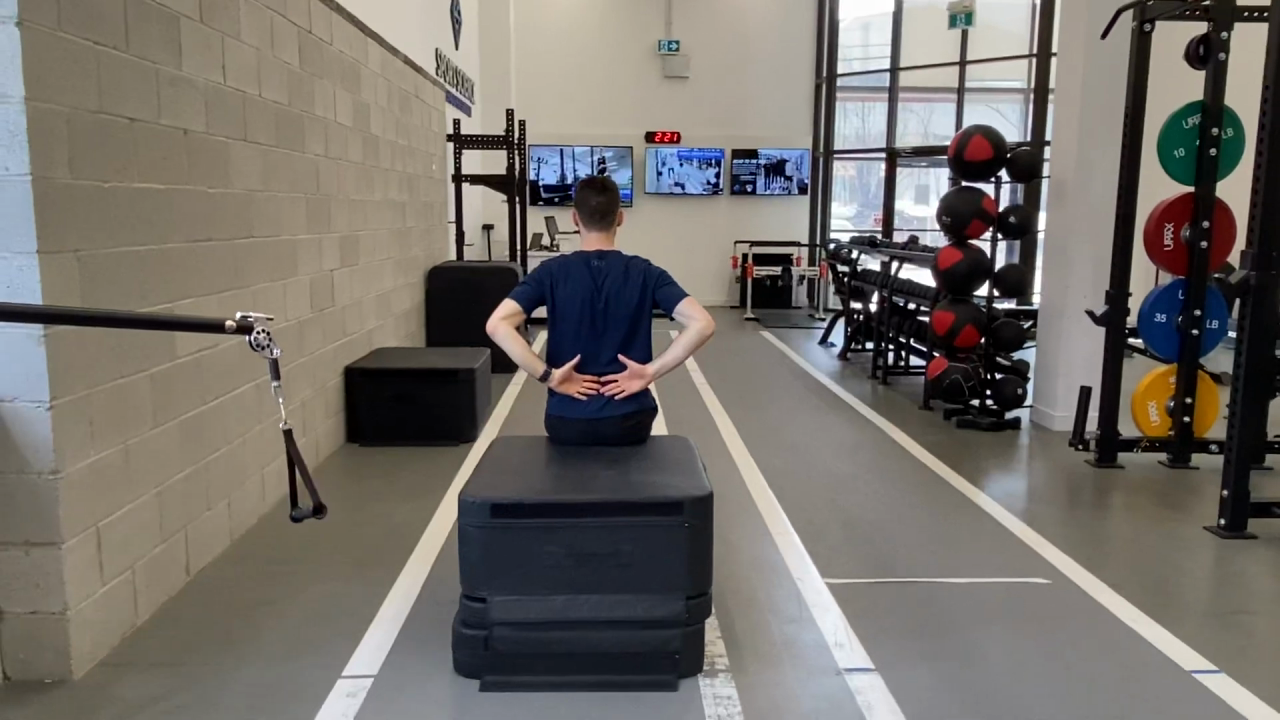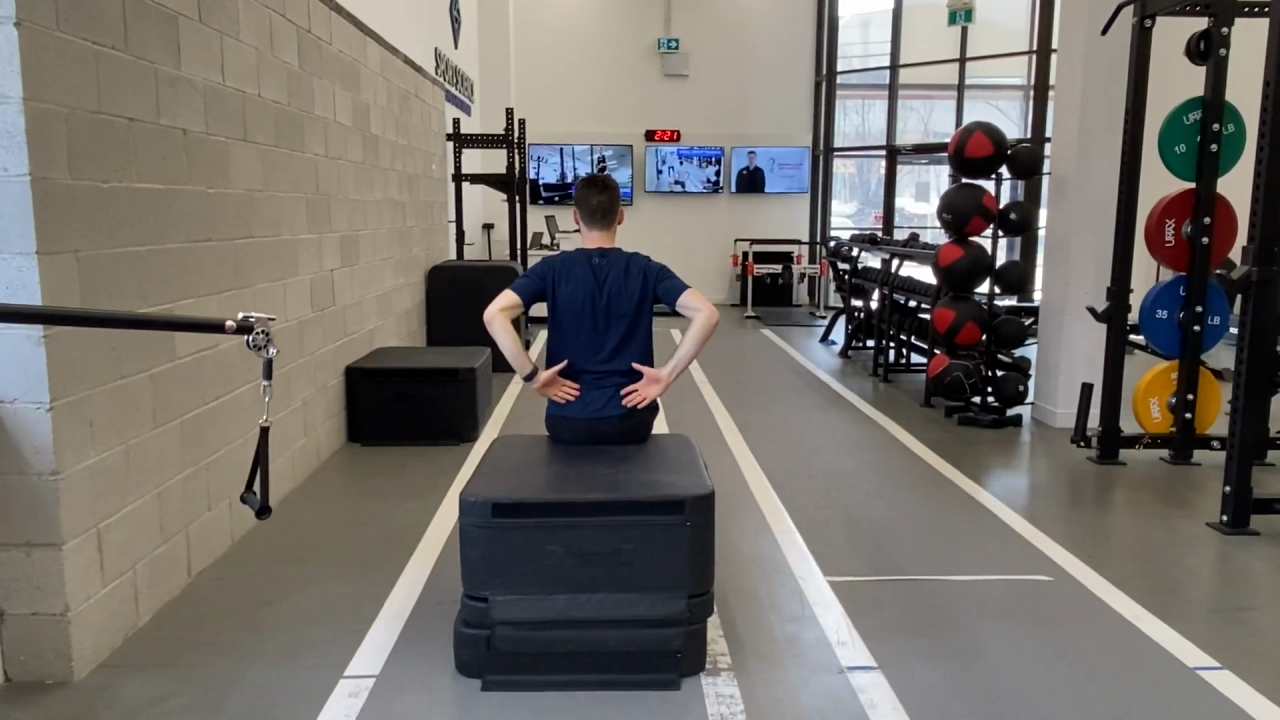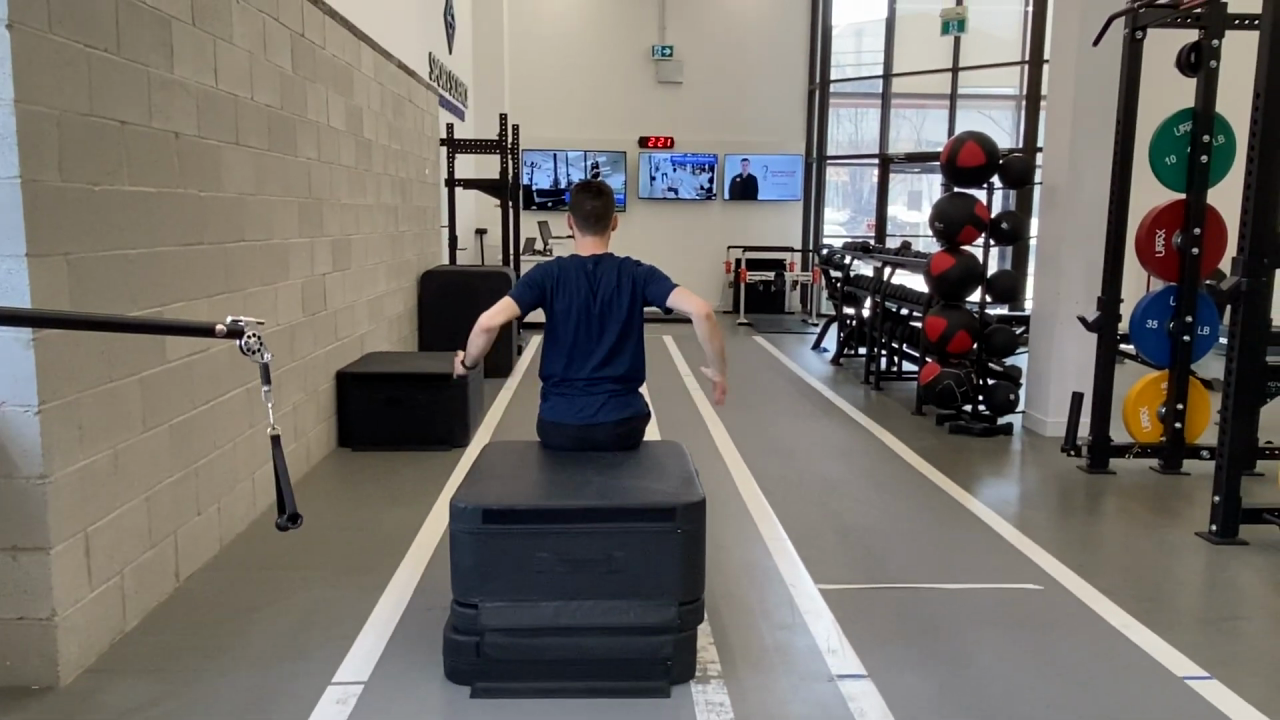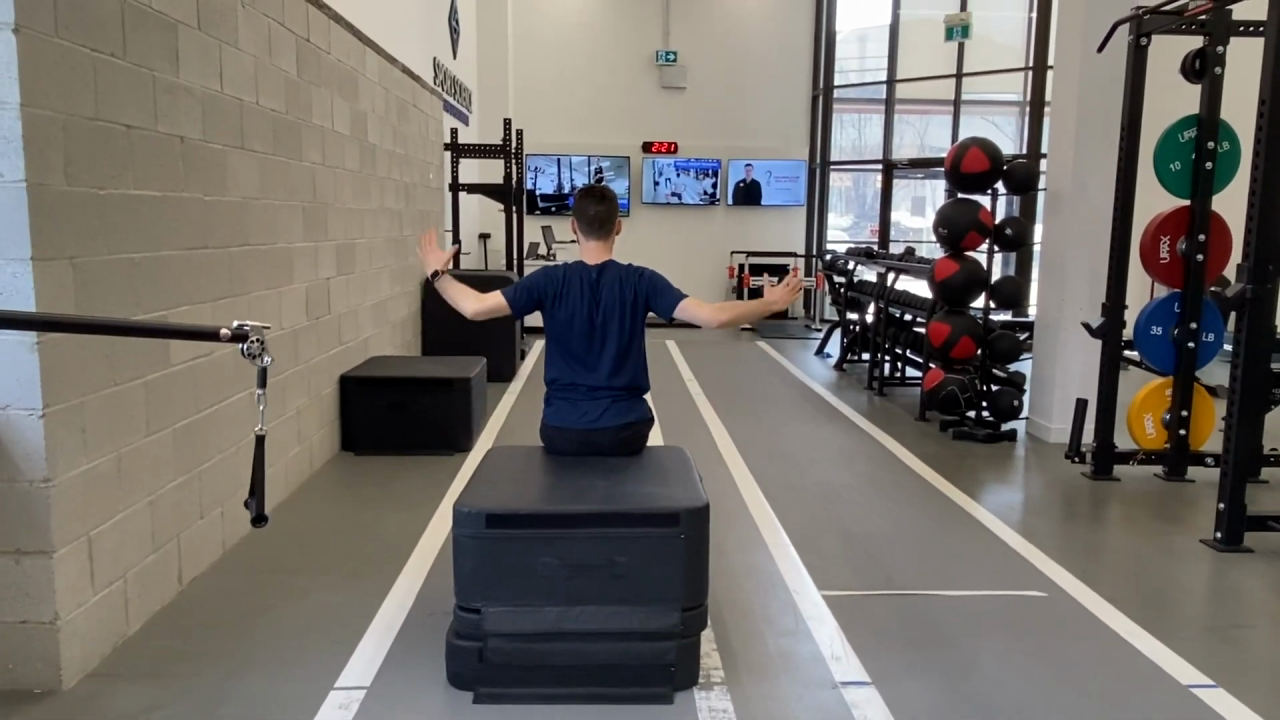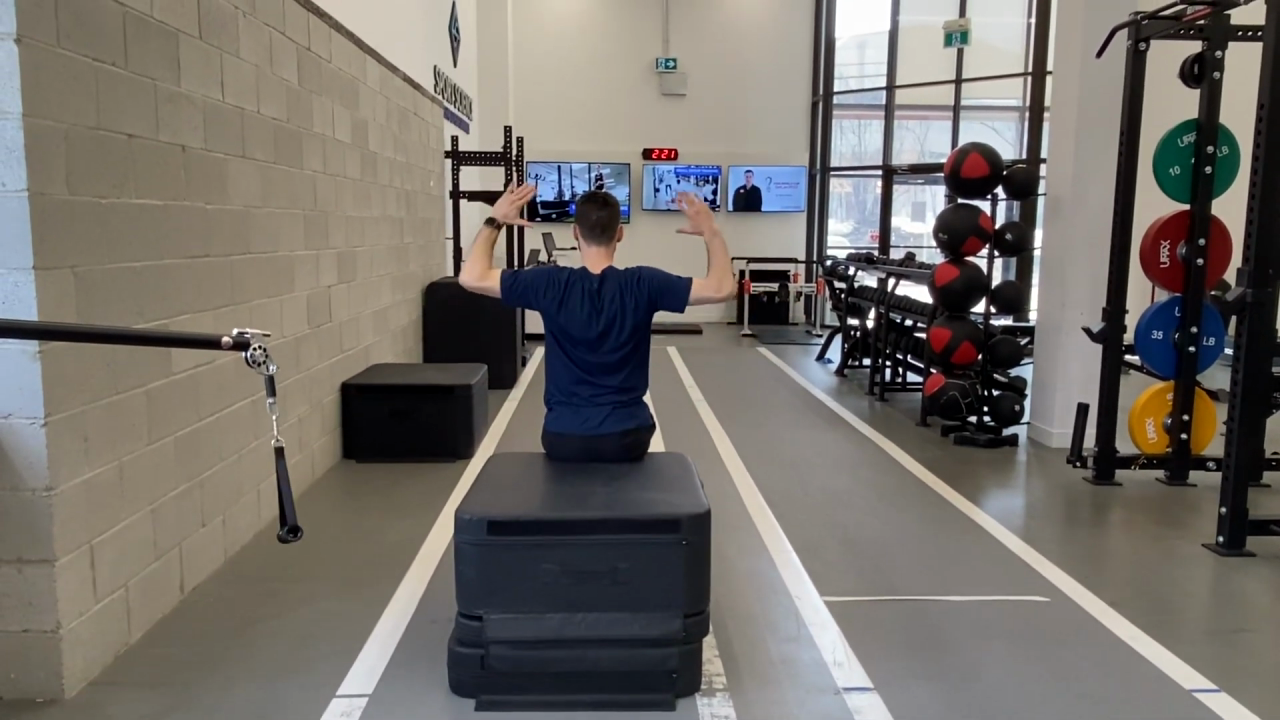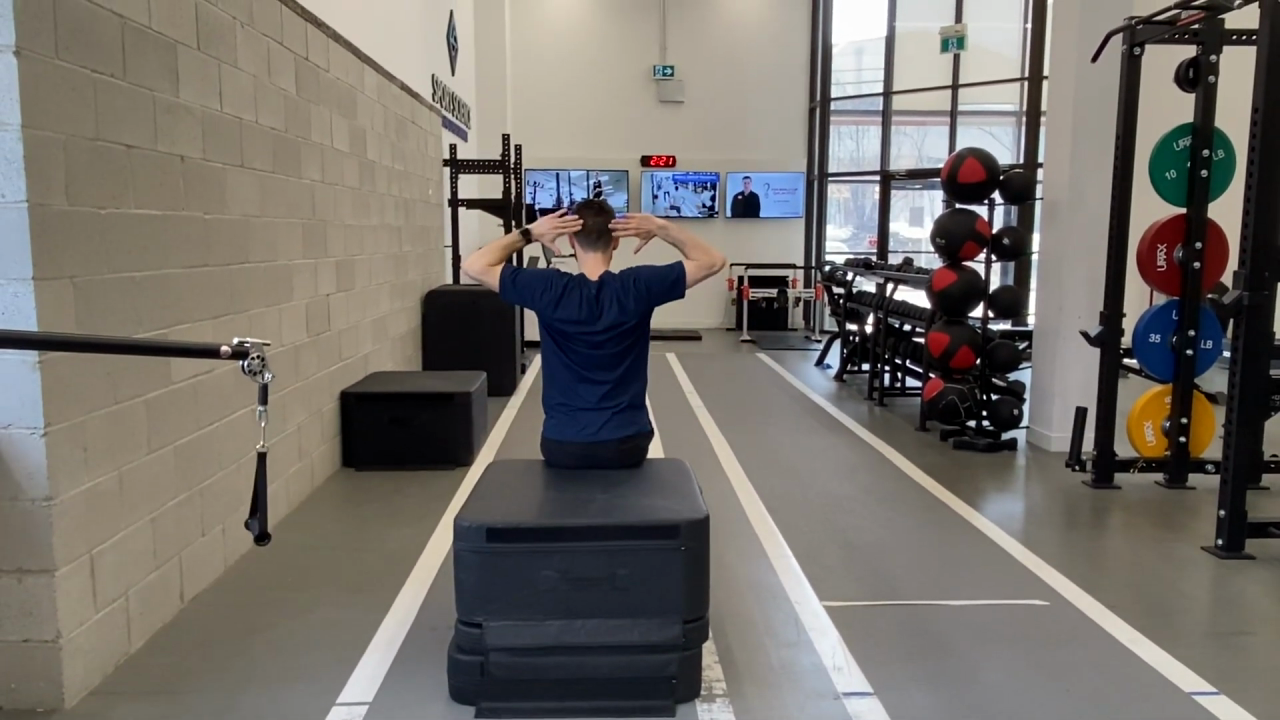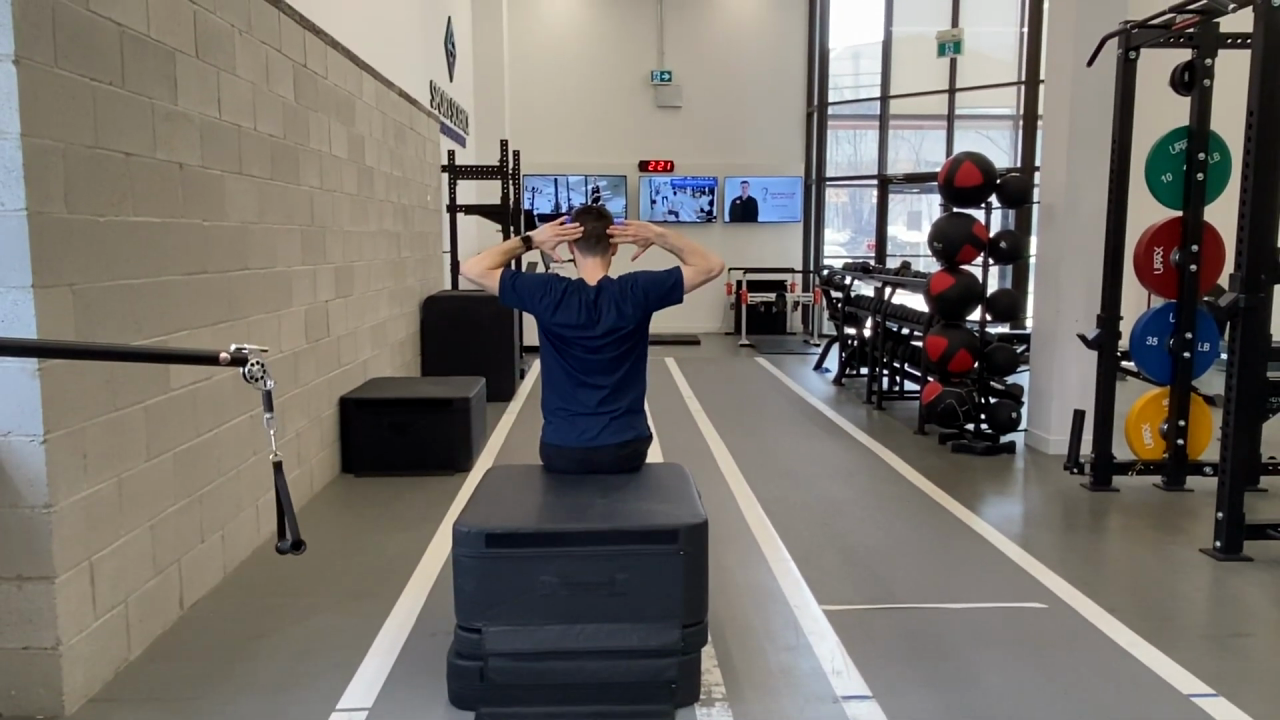
dt=0.7s
person 1, frame 1
left shoulder: (551, 273)
right shoulder: (645, 274)
left elbow: (497, 325)
right elbow: (702, 324)
left wrist: (548, 375)
right wrist: (650, 371)
left hip: (566, 421)
right hip: (630, 421)
person 1, frame 2
left shoulder: (552, 270)
right shoulder: (646, 271)
left elbow: (494, 315)
right elbow: (706, 314)
left wrist: (533, 375)
right wrist: (667, 374)
left hip: (567, 419)
right hip: (630, 418)
person 1, frame 3
left shoulder: (547, 275)
right shoulder: (638, 275)
left elbow: (489, 323)
right elbow: (701, 312)
left wrist: (467, 363)
right wrist: (718, 371)
left hip: (558, 425)
right hip: (622, 424)
person 1, frame 4
left shoulder: (550, 281)
right shoulder: (641, 282)
left elbow: (475, 307)
right elbow: (712, 316)
left wrist: (438, 274)
right wrist: (769, 304)
left hip: (562, 430)
right hip: (625, 429)
person 1, frame 5
left shoulder: (549, 284)
right shoulder: (643, 285)
left elbow: (471, 277)
right elbow: (722, 288)
left wrist: (494, 221)
right wrist: (709, 231)
left hip: (563, 438)
right hip: (628, 437)
person 1, frame 6
left shoulder: (548, 289)
right shoulder: (639, 287)
left elbow: (474, 266)
right elbow: (713, 261)
left wrist: (528, 234)
right wrist: (662, 229)
left hip: (562, 445)
right hip: (627, 444)
person 1, frame 7
left shoulder: (547, 294)
right shoulder: (638, 292)
left elbow: (473, 269)
right elbow: (711, 266)
left wrist: (529, 241)
right wrist: (659, 236)
left hip: (561, 451)
right hip: (625, 449)
